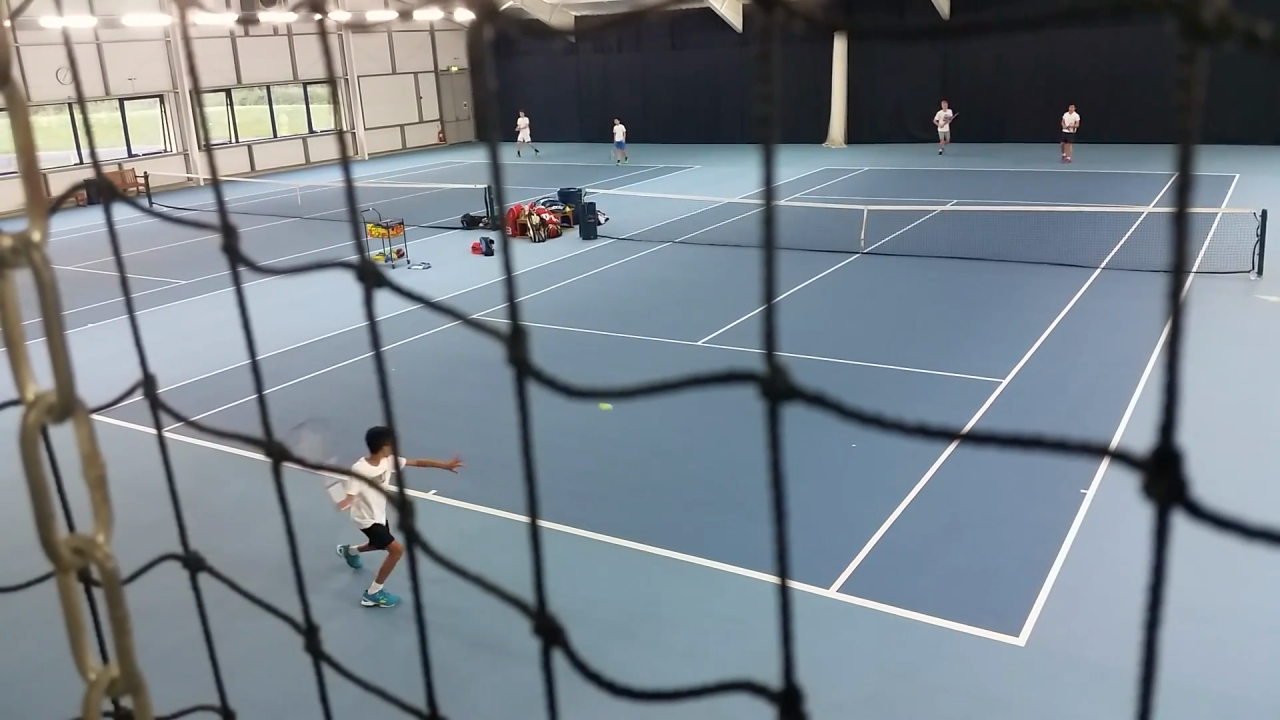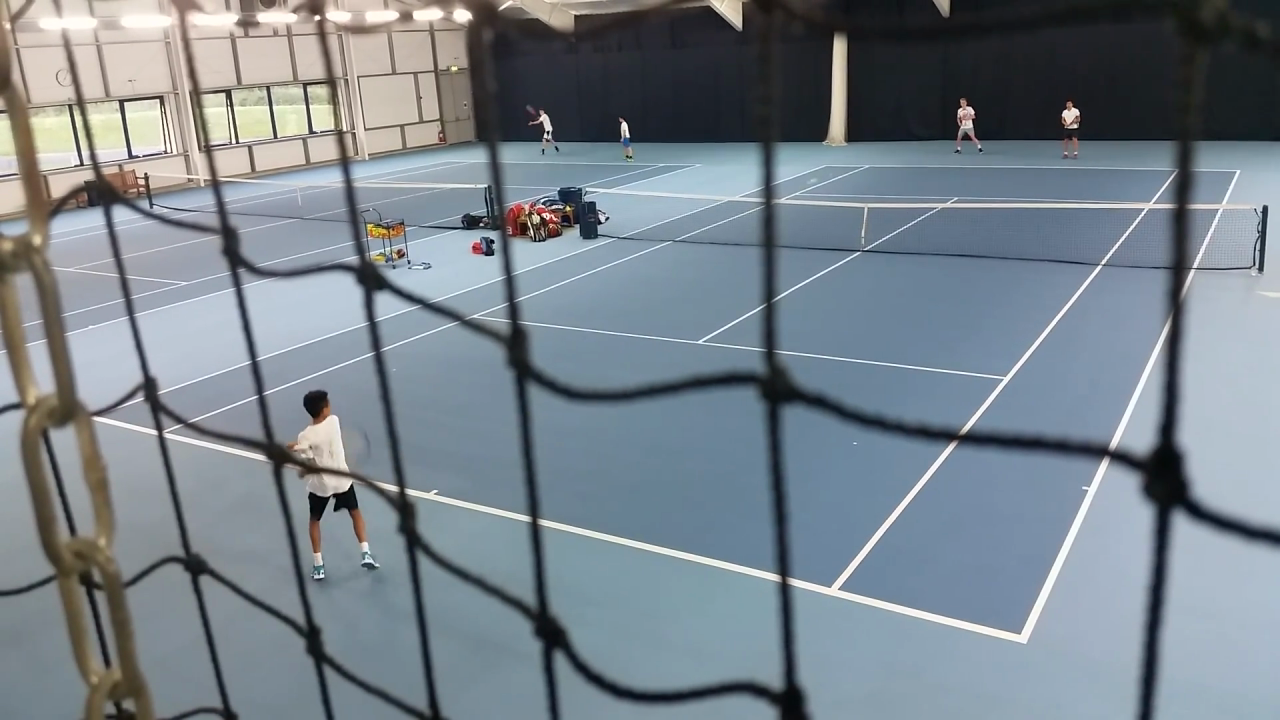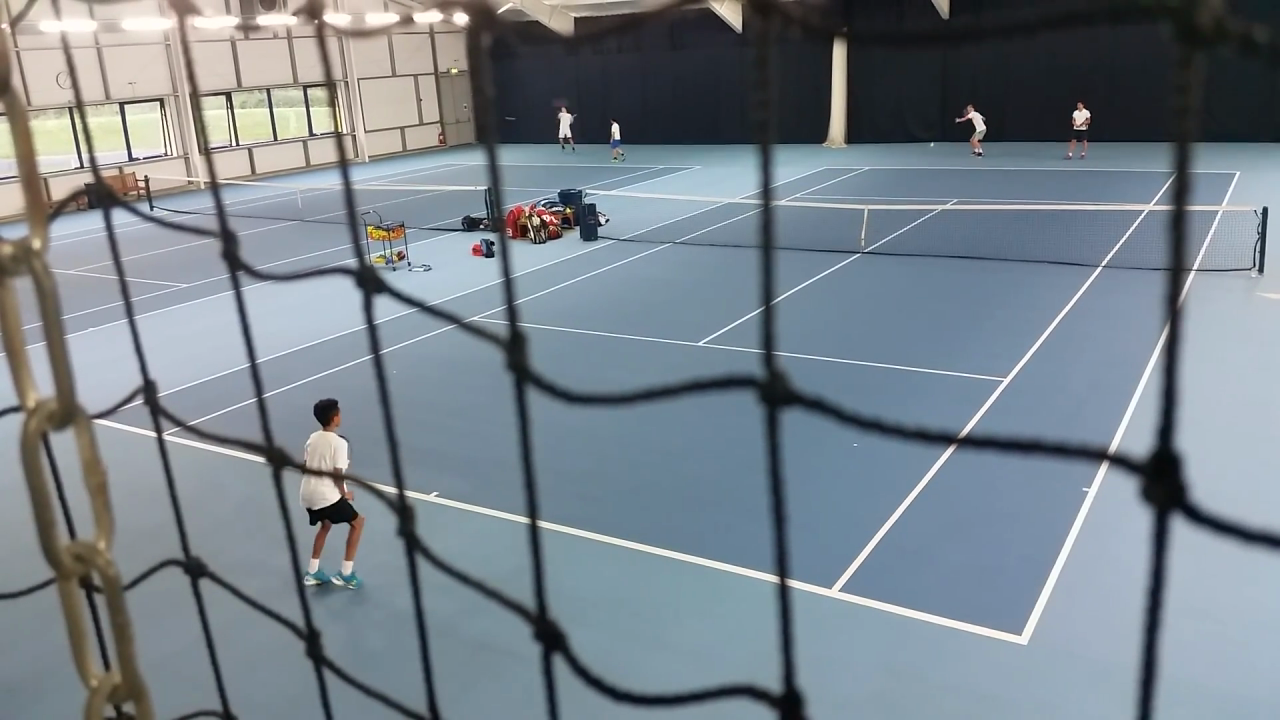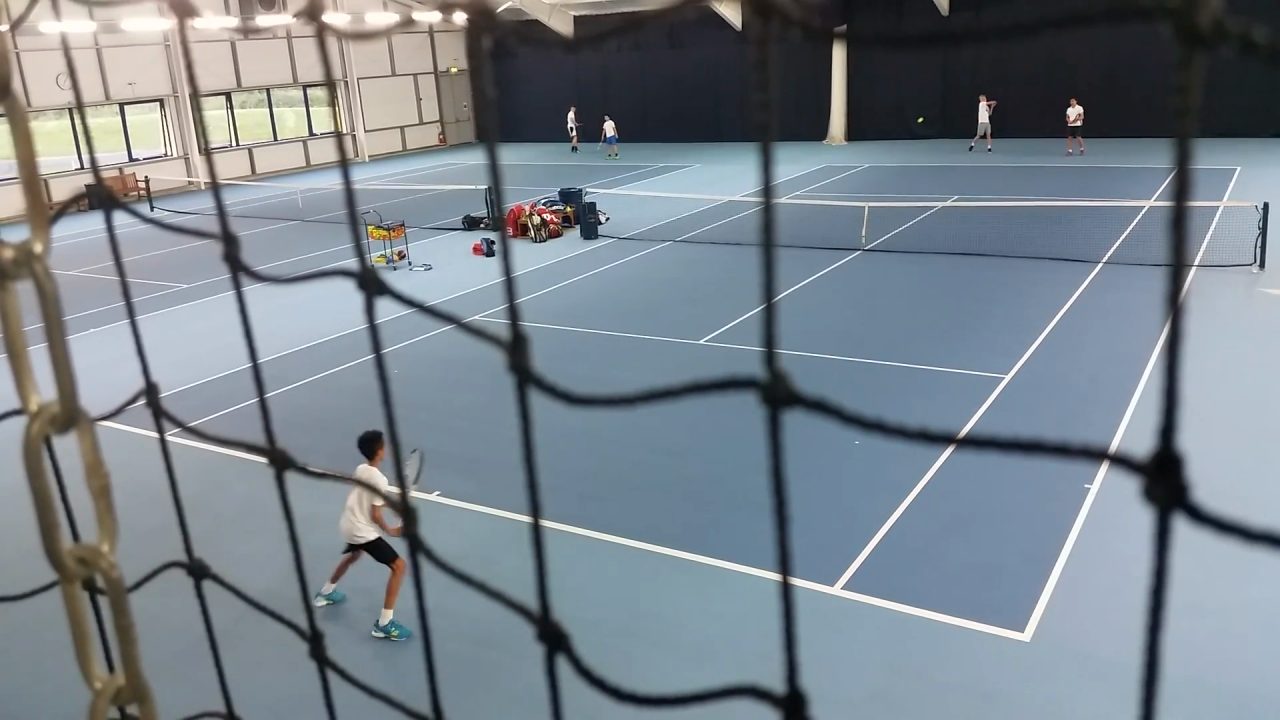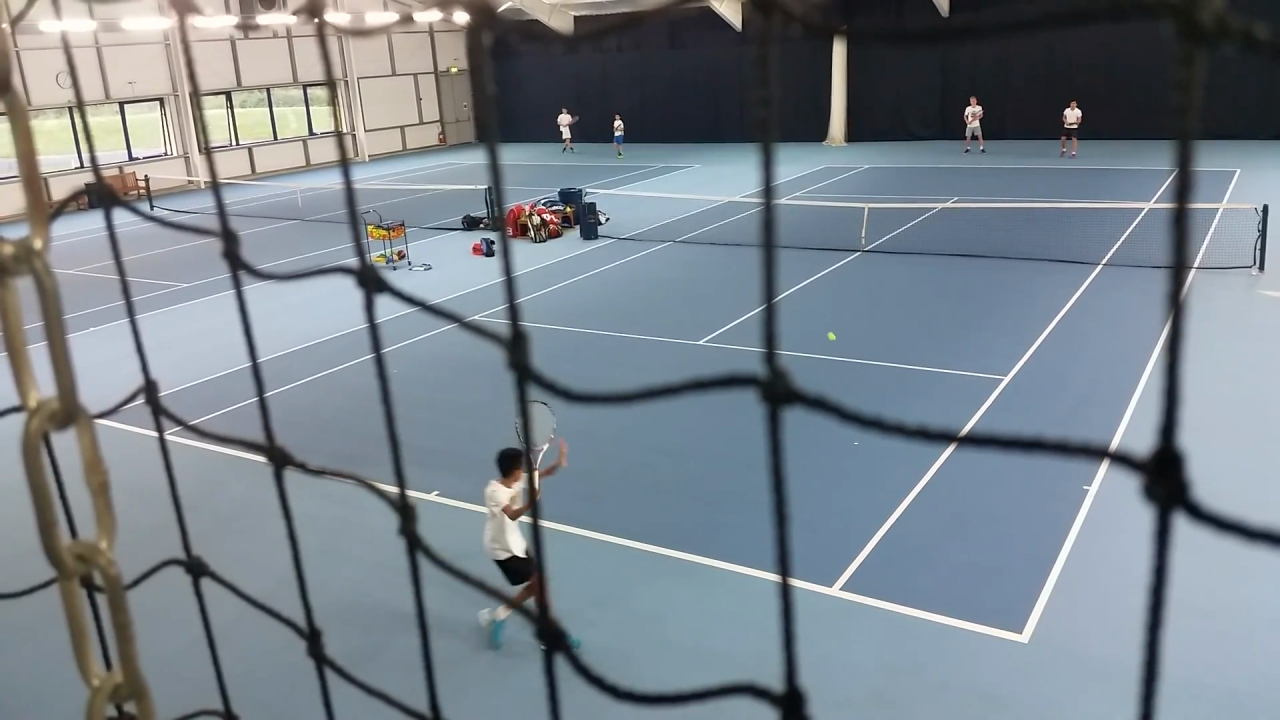
dt=0.7s
person 1, frame 1
left shoulder: (388, 460)
right shoulder: (359, 470)
left elbow: (417, 462)
right elbow: (350, 496)
left wrist: (445, 465)
right wrist: (345, 503)
left hip: (379, 513)
right hip: (367, 518)
left knee: (380, 543)
right knee: (396, 549)
left ankle: (350, 551)
right ankle: (372, 594)
person 1, frame 2
left shoulder: (305, 436)
right shoulder: (334, 421)
left wrist: (304, 472)
right wrist: (298, 447)
left hip: (320, 485)
right hip: (343, 480)
left knee: (314, 520)
right knee: (355, 512)
left ankle: (318, 566)
right ankle: (366, 554)
person 1, frame 3
left shoulder: (312, 438)
right shoulder: (339, 443)
left elbow: (307, 467)
right elbow: (337, 475)
right wrist: (344, 493)
left hip: (308, 494)
right hip: (326, 495)
left knee: (325, 525)
right knee: (358, 522)
left ankle: (312, 572)
right ankle: (345, 573)
person 1, frame 4
left shoulder: (361, 470)
right shoulder: (378, 480)
right elbow: (375, 516)
right wrist: (389, 531)
left hip: (349, 526)
right hip: (364, 531)
left knee: (354, 555)
right knee: (399, 567)
left ankle: (325, 593)
right ankle: (385, 623)
person 1, frame 5
left shoulder: (516, 482)
right shoulder: (494, 491)
left elbow: (541, 475)
right elbow: (512, 515)
left wrist: (559, 463)
right wrist: (529, 504)
left hip: (515, 544)
right hip: (504, 550)
left knee: (536, 584)
right knee: (539, 582)
left ankle: (497, 616)
